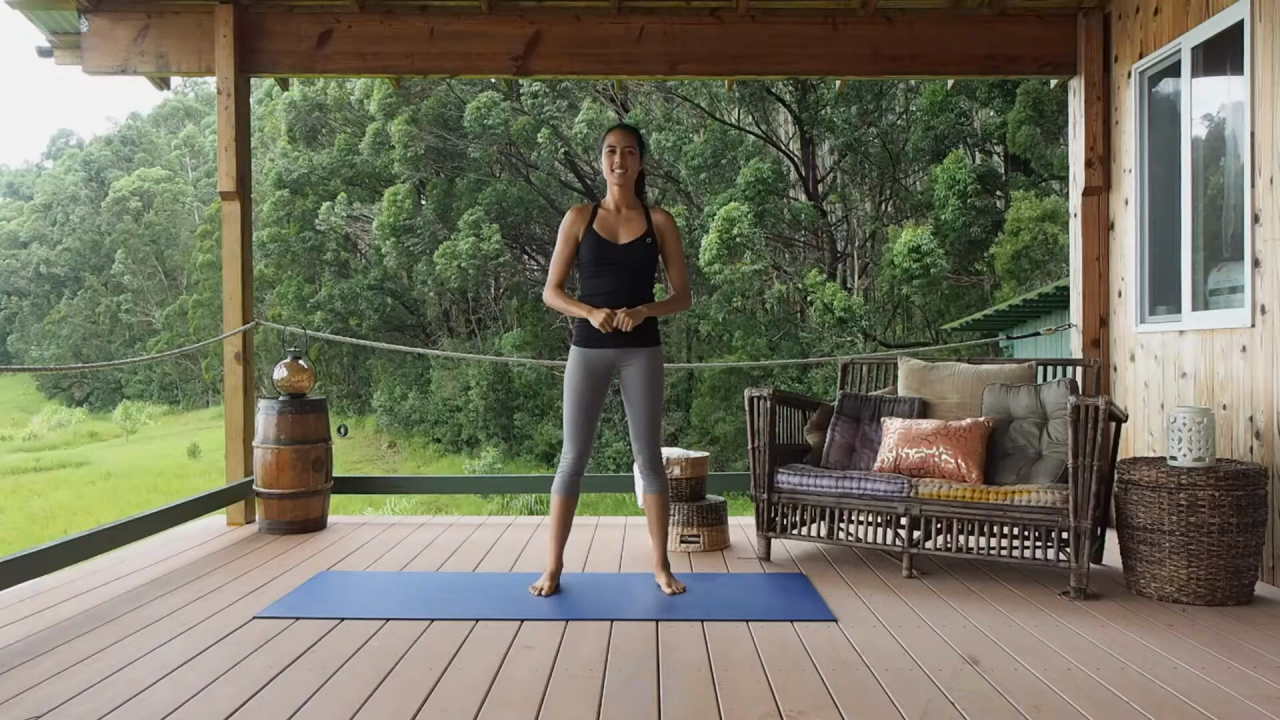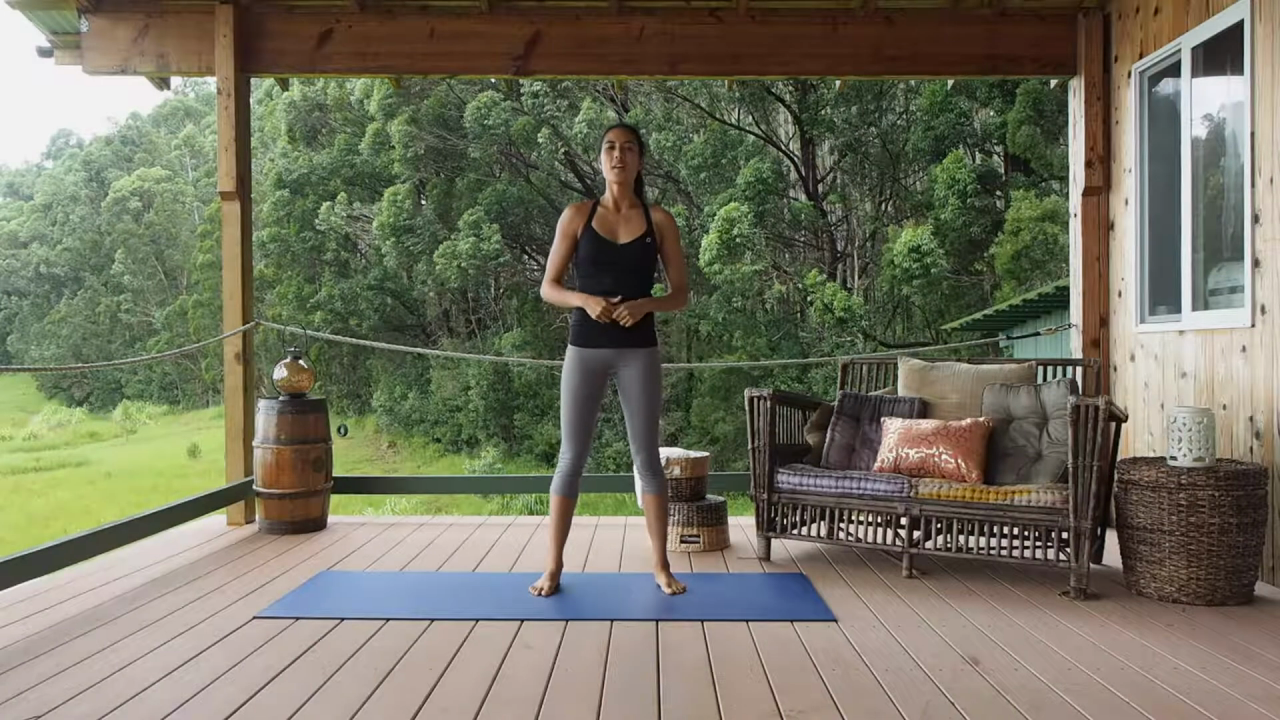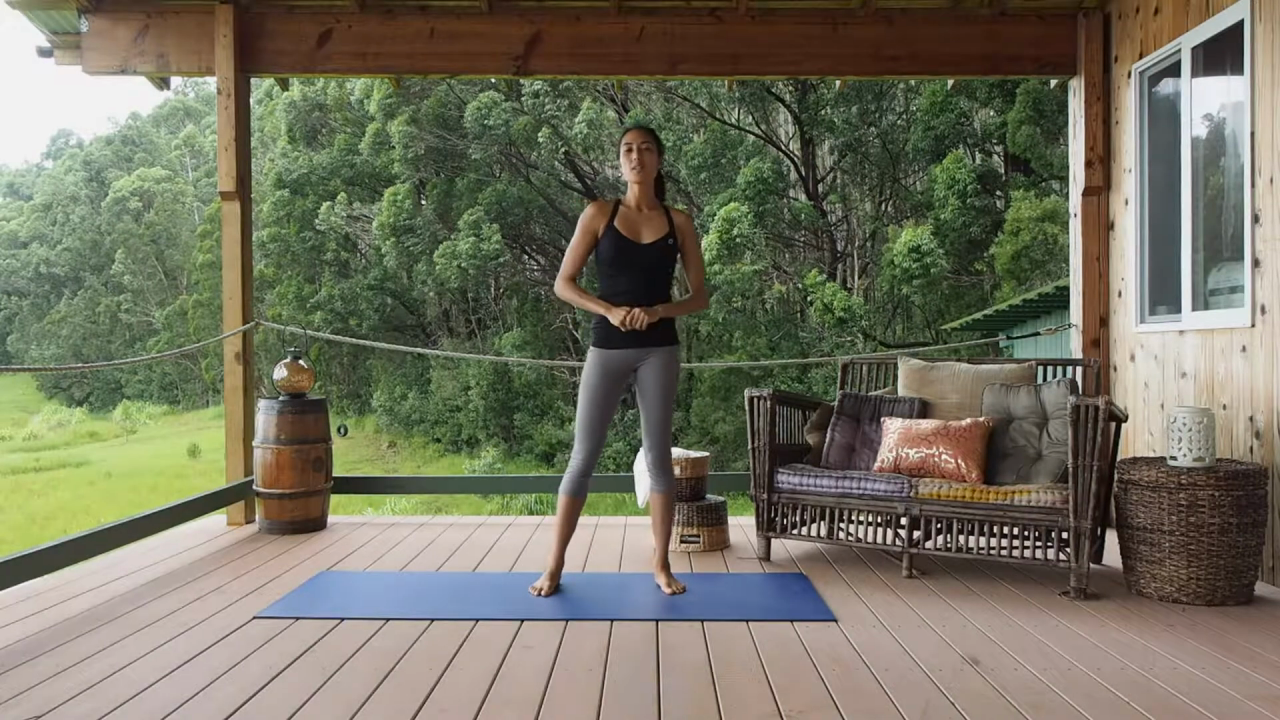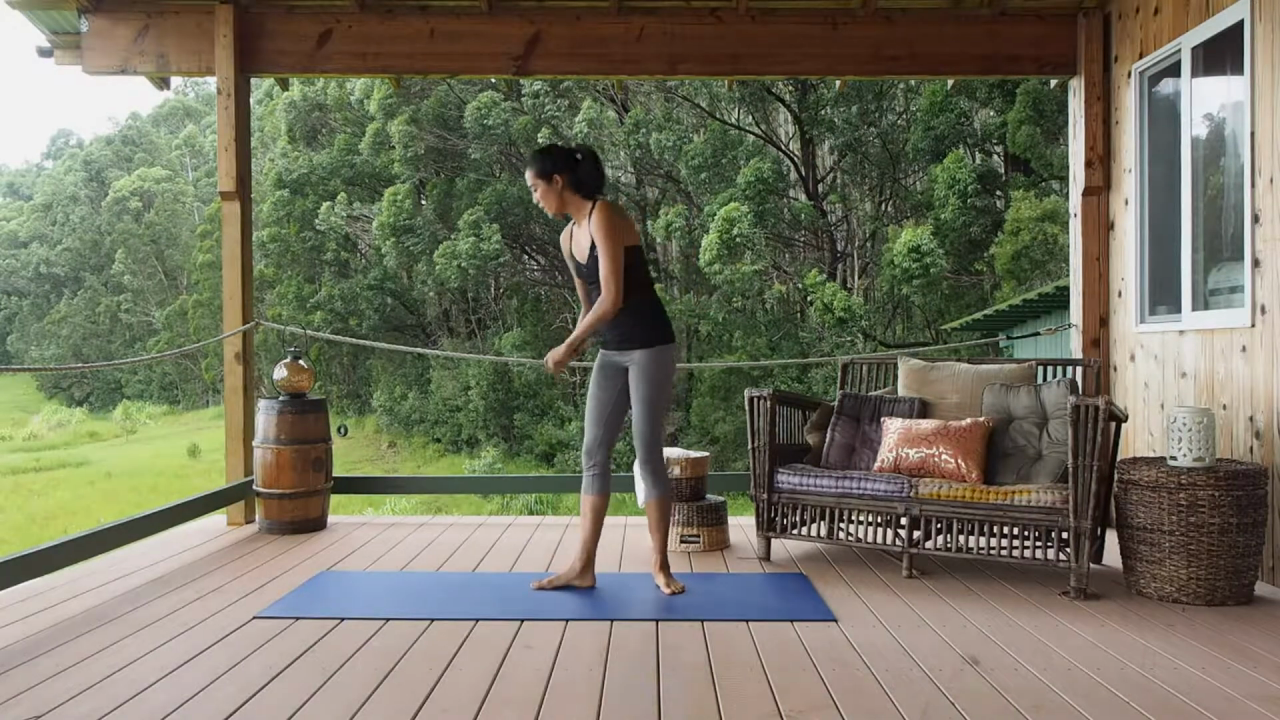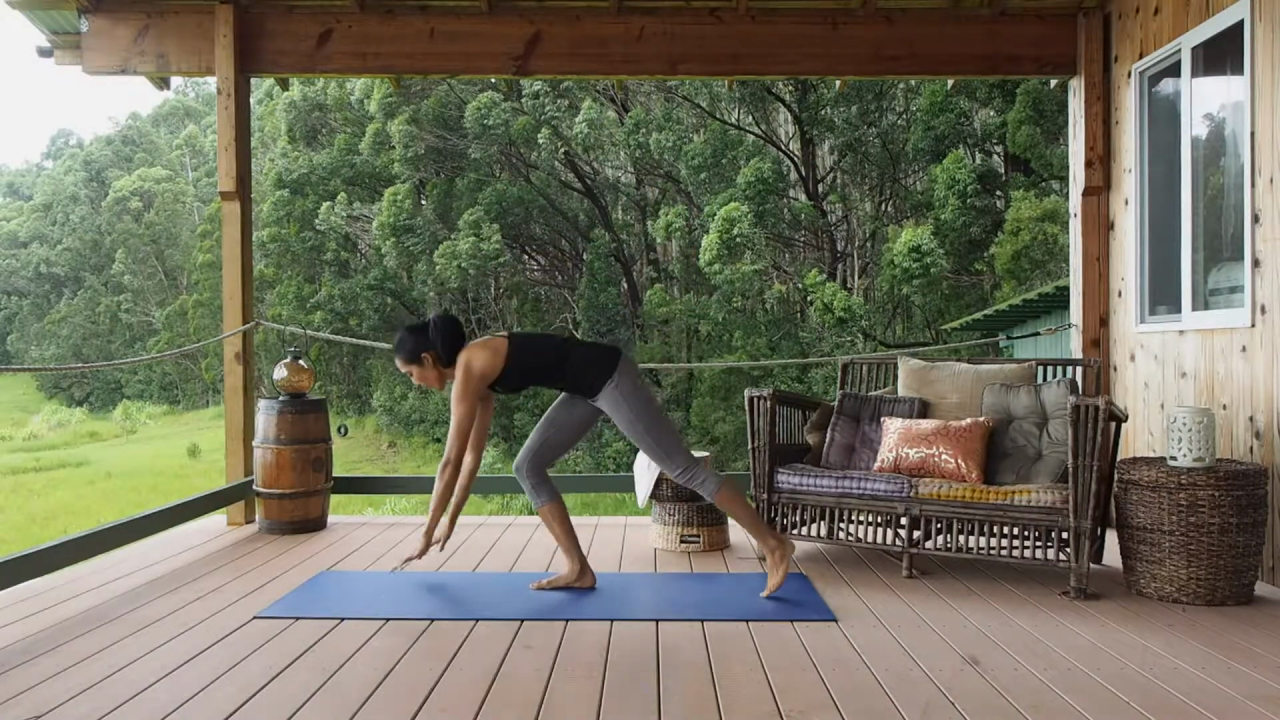
dt=1s
person 1, frame 1
left shoulder: (659, 222)
right shoulder: (578, 218)
left elbow: (682, 296)
right elbow: (551, 292)
left wrist: (644, 311)
right wrist: (589, 312)
left hip: (642, 350)
right hip: (588, 348)
left knee: (648, 456)
right knee: (573, 458)
left ankle: (661, 565)
right ankle: (553, 566)
person 1, frame 2
left shoulder: (659, 220)
right shoulder: (577, 215)
left elbow: (681, 294)
right elbow: (548, 287)
left wrist: (645, 305)
right wrist: (584, 301)
left hip: (639, 350)
right hip: (585, 348)
left knee: (646, 456)
right knee: (571, 457)
left ankle: (660, 565)
right ankle: (554, 565)
person 1, frame 3
left shoulder: (679, 222)
right shoulder: (598, 214)
left elbow: (700, 295)
right elbow: (564, 283)
left wrist: (659, 311)
right wrist: (610, 311)
left hip: (660, 350)
right hip: (607, 348)
left knee: (658, 455)
right knee: (584, 455)
left ankle: (660, 564)
right ankle: (554, 565)
person 1, frame 4
left shoulder: (605, 217)
right shoulder: (568, 235)
left elbow: (612, 298)
left wrist: (566, 347)
right wrist: (575, 346)
left hip: (651, 347)
right hip: (613, 351)
left knee: (648, 456)
right knee: (594, 452)
left ankle: (661, 565)
right ankle: (583, 567)
person 1, frame 5
left shoulder: (468, 369)
right shoulder: (475, 368)
left elbow: (451, 462)
right elbow: (472, 454)
left wrist: (426, 535)
right wrist: (449, 522)
left hip: (609, 378)
right hip: (589, 387)
left knee: (682, 467)
right knee: (528, 466)
left ankle: (774, 546)
right ankle: (578, 569)
